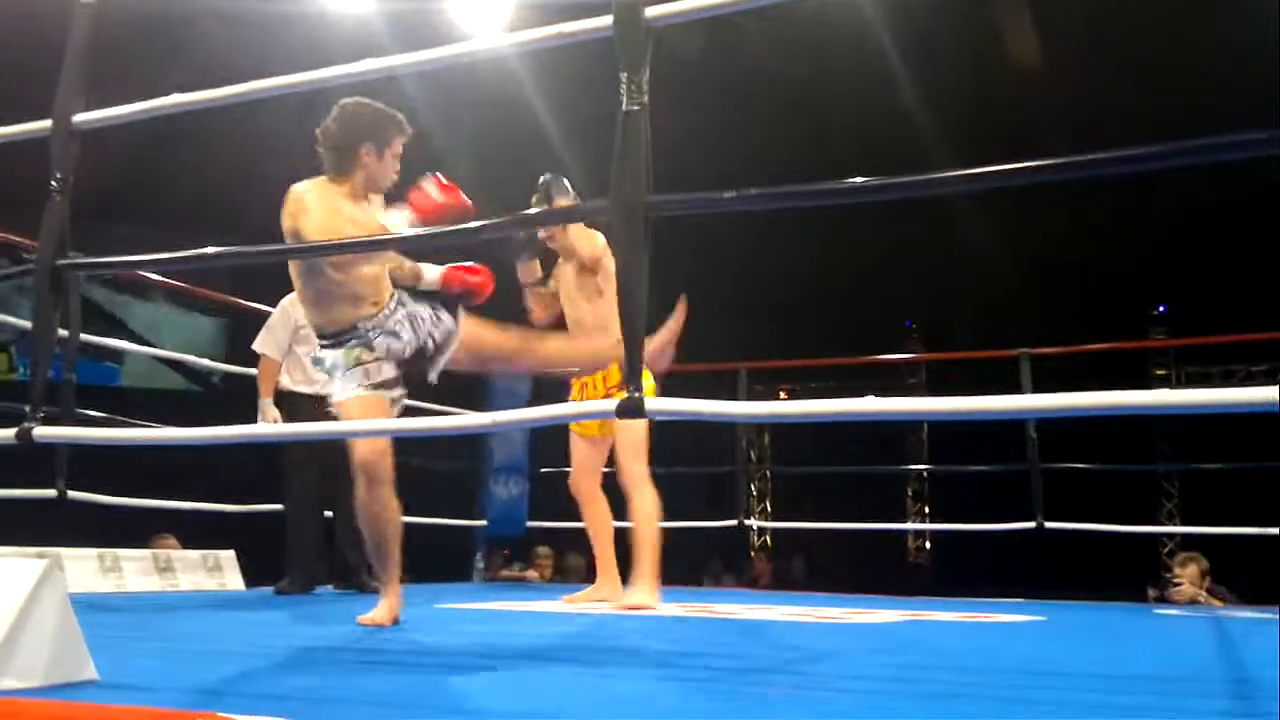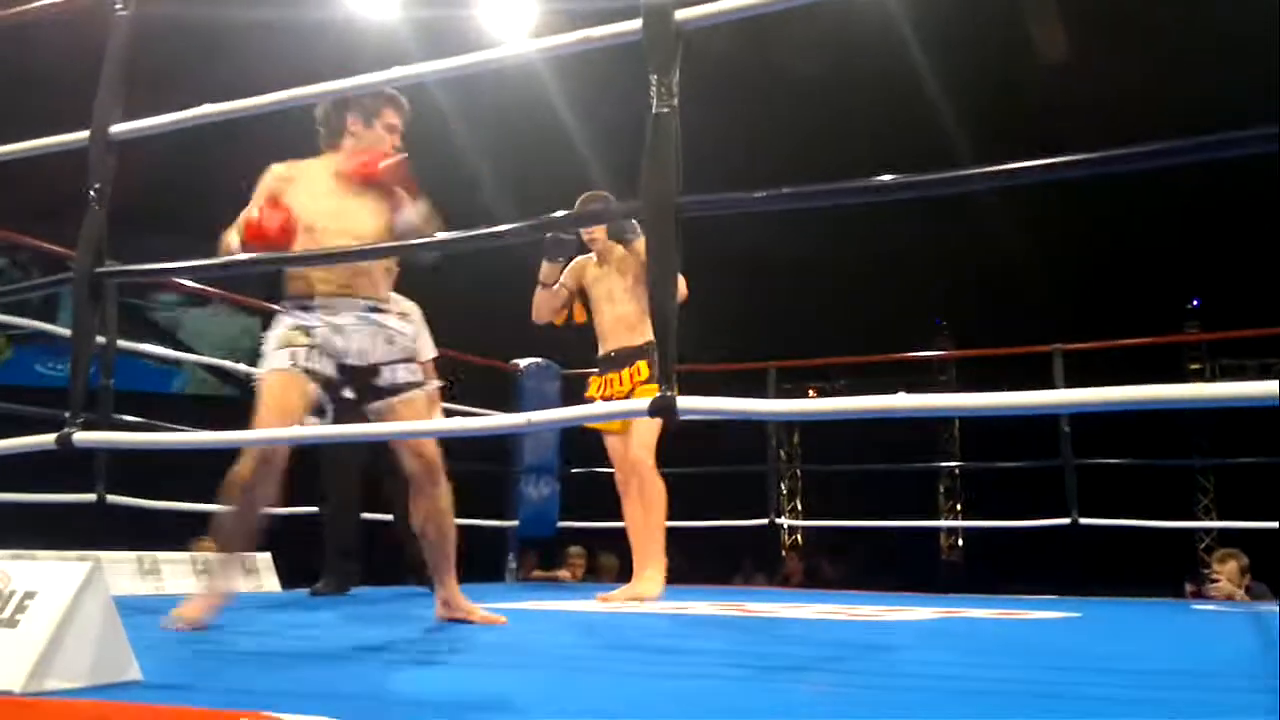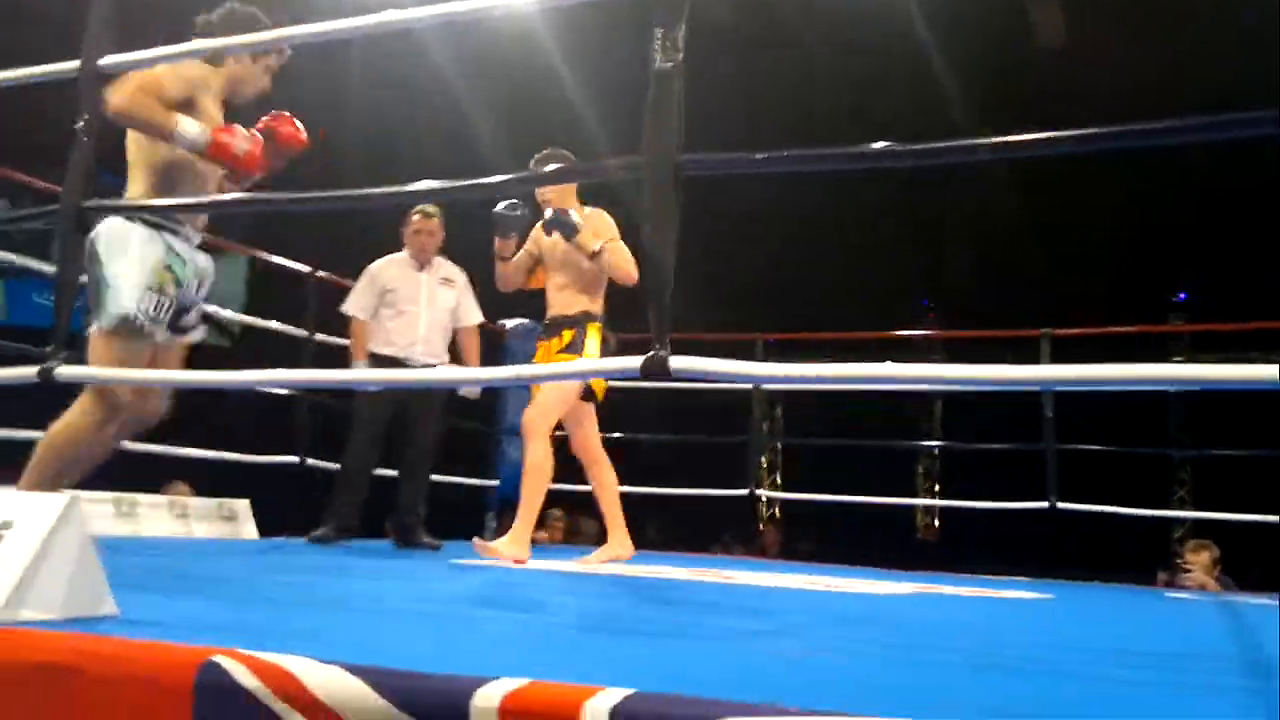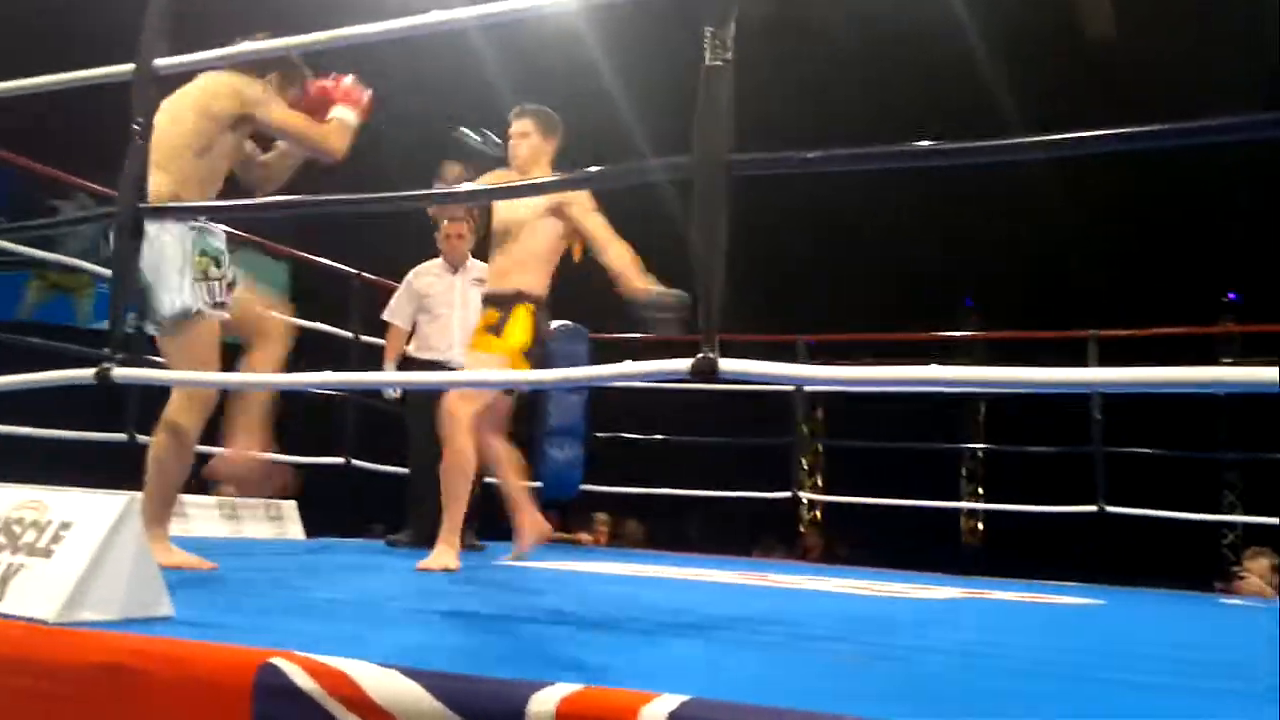
dt=0.5s
person 1, frame 1
left shoulder: (371, 202)
right shoulder: (305, 198)
right elbow: (335, 254)
left wrist: (432, 277)
right wrist: (410, 216)
left hip: (409, 320)
right hip: (352, 350)
left knee: (521, 348)
right knee: (370, 466)
left ankle: (639, 353)
right ankle: (390, 594)
person 1, frame 2
left shoulder: (391, 193)
right shoulder: (287, 177)
left elbow: (427, 243)
right elbow: (233, 247)
left wrist: (400, 200)
right wrist: (244, 238)
left hip: (376, 328)
right hip: (305, 325)
left knee: (426, 461)
right knee: (266, 451)
left ankle: (448, 592)
right ankle: (219, 579)
person 1, frame 3
left shoulder: (207, 98)
right shoulder: (188, 71)
right elbow: (119, 101)
left wrist: (260, 152)
right wrist: (203, 137)
left hip: (172, 252)
right hip: (146, 244)
left knee: (146, 405)
right knee: (111, 398)
person 1, frame 4
left shoulder: (212, 102)
right shoulder: (235, 89)
left elbow: (263, 177)
right elbow: (329, 146)
left wrist: (305, 129)
right wrist: (348, 109)
left hip: (183, 239)
right hip: (171, 237)
left knee: (275, 324)
right knee: (197, 395)
left ankle: (244, 450)
right ankle: (149, 537)
person 2, frame 1
left shoulder: (592, 240)
right shoulder: (561, 263)
left elbow: (588, 255)
right elbow: (541, 317)
left wrist: (564, 206)
right wrist: (526, 268)
left hip: (620, 370)
right hip: (588, 377)
left knee: (633, 473)
right knee: (583, 482)
left ankle: (645, 580)
right ankle: (608, 579)
person 2, frame 2
left shoulder: (639, 253)
right shoulder: (580, 267)
left elbow: (678, 292)
right elbow: (541, 314)
left wrist: (636, 245)
right wrist: (550, 265)
left hip: (646, 364)
right hip: (608, 373)
left knee: (641, 461)
right knee: (625, 480)
left ankle: (655, 561)
right ankle: (641, 578)
person 2, frame 3
left shoulder: (597, 220)
right shoulder: (542, 230)
left elbow: (629, 275)
right elbow: (509, 282)
left wrist: (583, 240)
right wrist: (504, 241)
left hip: (583, 335)
right hip: (555, 335)
left knee: (535, 423)
right knee: (587, 447)
left ankle: (519, 537)
right ankle: (618, 539)
person 2, frame 4
left shoulder: (564, 193)
right shoulder: (502, 182)
left elbow: (609, 242)
left wrist: (647, 291)
left hip: (519, 316)
right hip: (495, 312)
left knee: (456, 412)
right knee: (483, 431)
left ankle: (448, 543)
right ankle: (528, 521)
person 3, frame 1
right shoulder: (294, 305)
right elbow: (271, 356)
right wrist: (266, 403)
right hip: (304, 406)
left knee: (351, 494)
right knee: (303, 493)
left ankle: (353, 570)
right ankle: (300, 572)
person 3, frame 2
left shoulder: (408, 311)
left elbow: (424, 362)
right hip: (348, 411)
left knee: (405, 492)
right knee: (342, 492)
left ankle: (421, 567)
right ankle: (338, 571)
person 3, frame 3
left shoulder: (454, 277)
right shoulder: (382, 270)
left elbow: (467, 328)
right elbow: (358, 319)
left wrist: (472, 371)
right wrist: (360, 362)
right hip: (383, 367)
left knee: (420, 452)
right knee: (362, 444)
left ankle: (408, 526)
right ankle: (339, 521)
person 3, frame 4
left shoulder: (488, 277)
right shoulder: (420, 276)
right elbow: (399, 325)
right wrist: (389, 368)
right hip: (426, 371)
right knee: (424, 451)
right ankle: (420, 526)
